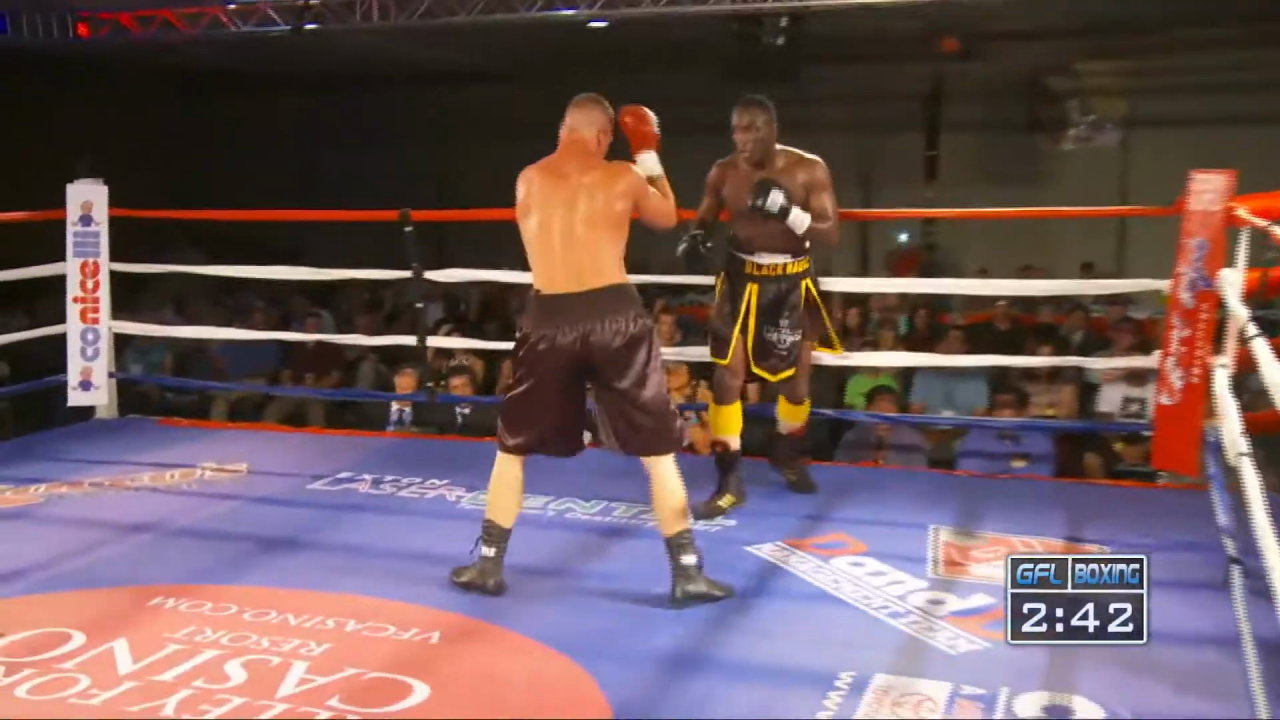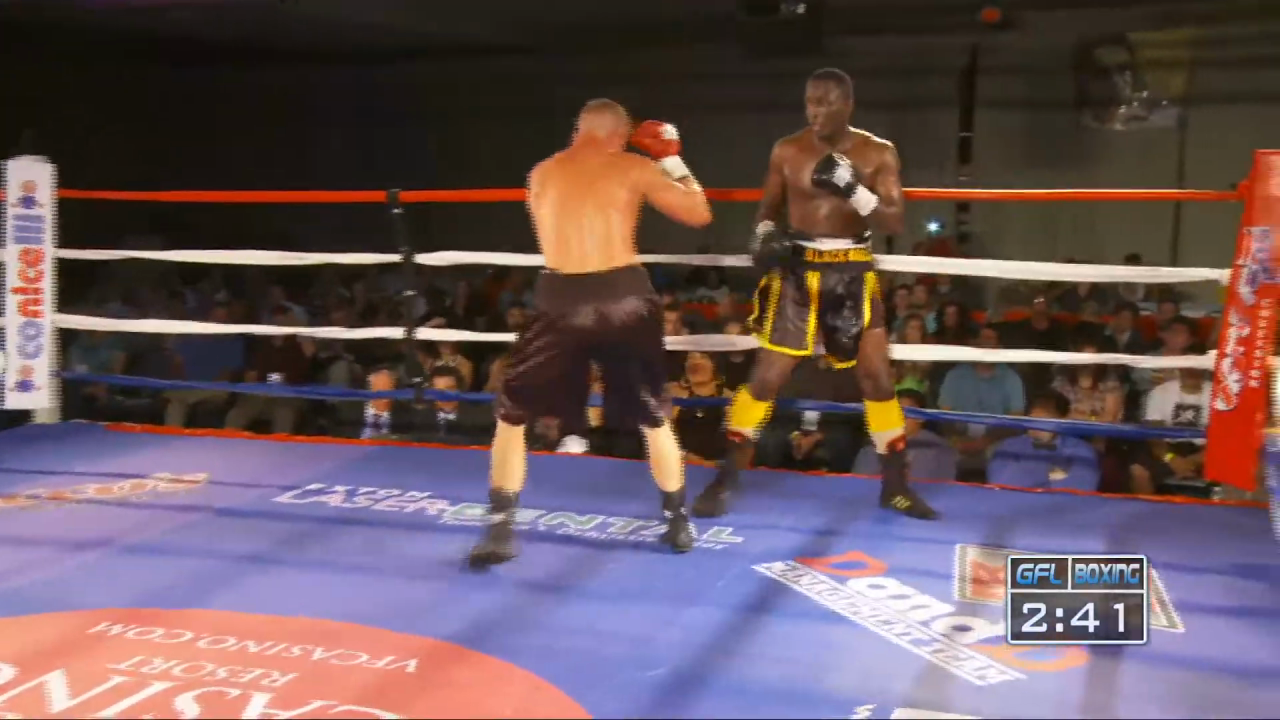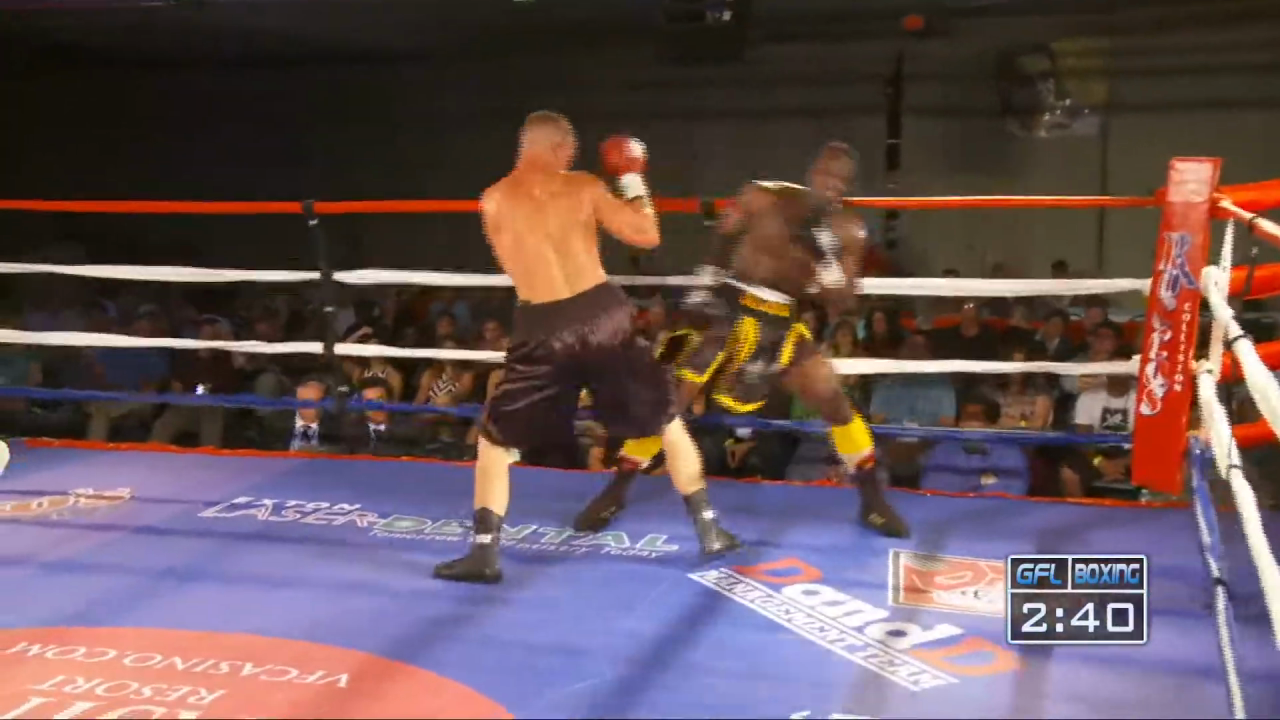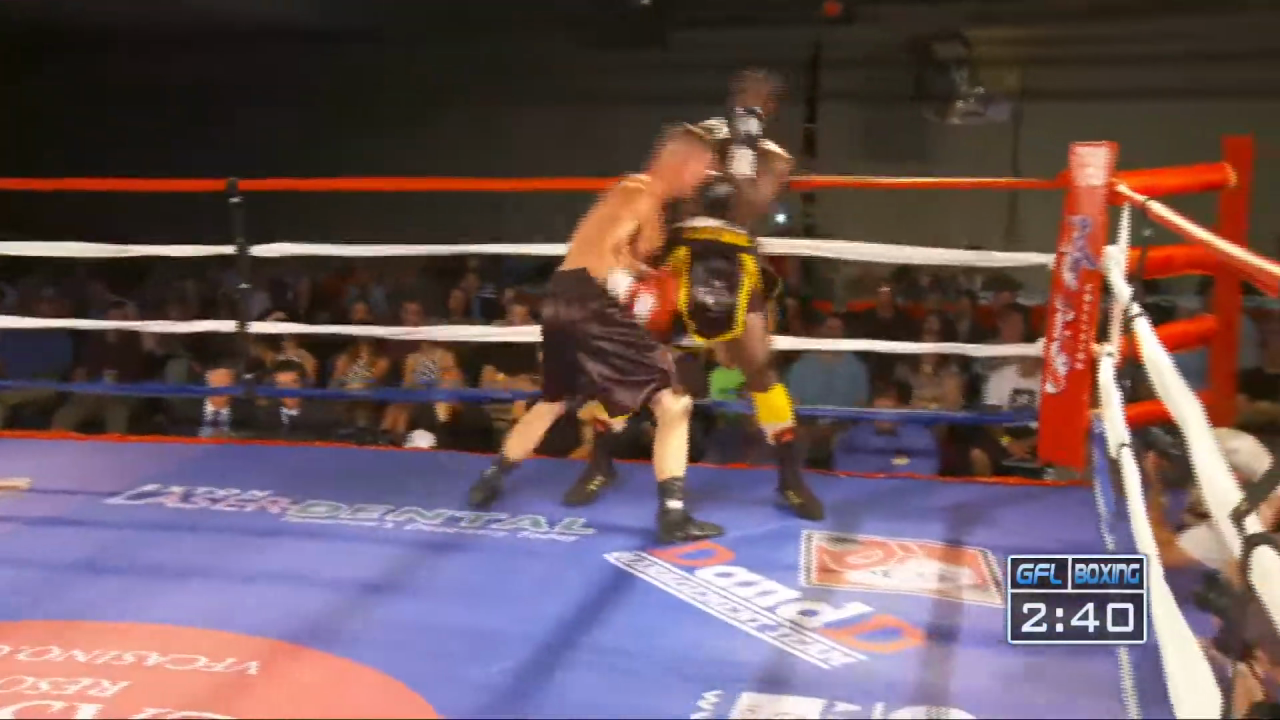
dt=0.7s
person 1, frame 1
left shoulder: (528, 179)
right shoulder: (622, 176)
right elbow: (665, 216)
right wrist: (646, 152)
left hip: (548, 321)
right hip: (614, 316)
left knee: (513, 445)
right knee: (657, 449)
left ankle: (488, 564)
right ankle: (687, 571)
person 1, frame 2
left shoulder: (540, 174)
right shoulder: (634, 168)
right elbow: (699, 215)
right wrist: (671, 160)
left hip: (563, 302)
right hip: (625, 298)
left knee: (512, 417)
right knee: (655, 419)
left ankle: (499, 531)
right ankle: (678, 524)
person 1, frame 3
left shoulder: (493, 200)
right shoulder: (584, 187)
right elbow: (646, 237)
right wrist: (631, 177)
left hip: (543, 331)
right hip: (603, 316)
left knee: (494, 441)
right knee: (668, 422)
left ankle: (483, 553)
right ankle: (708, 530)
person 1, frame 4
left shoulder: (641, 193)
right shoulder: (641, 197)
right elbow: (600, 253)
left wrist: (642, 270)
right wrist: (632, 294)
left hip: (566, 302)
right hip: (592, 303)
left knee: (554, 401)
right knee: (671, 402)
left ankle: (489, 482)
right ankle: (672, 515)
person 2, frame 1
left shoulder: (809, 169)
right shoulder: (722, 172)
left elbow: (830, 232)
right elbow: (705, 220)
left wrist: (787, 211)
right wrist: (693, 240)
left hip: (793, 283)
right hip: (742, 281)
left knee: (795, 388)
right knee: (727, 382)
left ankle: (786, 457)
right ankle: (729, 483)
person 2, frame 2
left shoulder: (878, 153)
right shoulder: (787, 150)
left elbow: (896, 223)
right elbow: (769, 207)
left wrist: (853, 189)
right wrist: (765, 236)
left hip: (852, 272)
right hip: (797, 269)
left knee: (878, 379)
right knee: (767, 377)
left ankle: (895, 486)
right ankle: (726, 476)
person 2, frame 3
left shoulder: (848, 231)
right shoulder: (764, 196)
left elbow: (841, 304)
right elbow: (723, 237)
left wrist: (827, 259)
right wrist: (706, 286)
left hip: (779, 323)
right hip: (730, 311)
left knee: (834, 401)
right knee: (673, 402)
left ankle: (874, 502)
right ankle: (613, 494)
person 2, frame 4
left shoulder: (775, 159)
right shoulder: (705, 138)
left elbow: (747, 210)
left wrist: (741, 154)
left hip: (730, 265)
right hip: (680, 258)
left knee: (759, 369)
left ankle: (791, 481)
right ankle: (601, 464)
